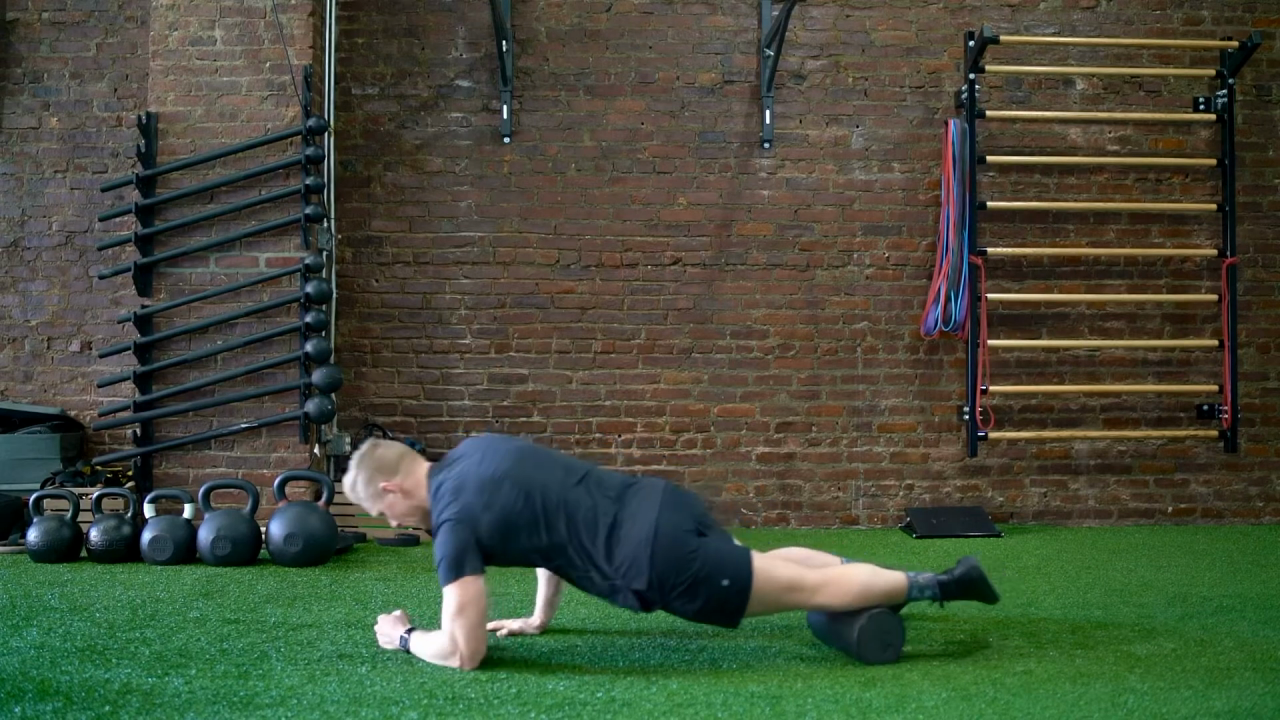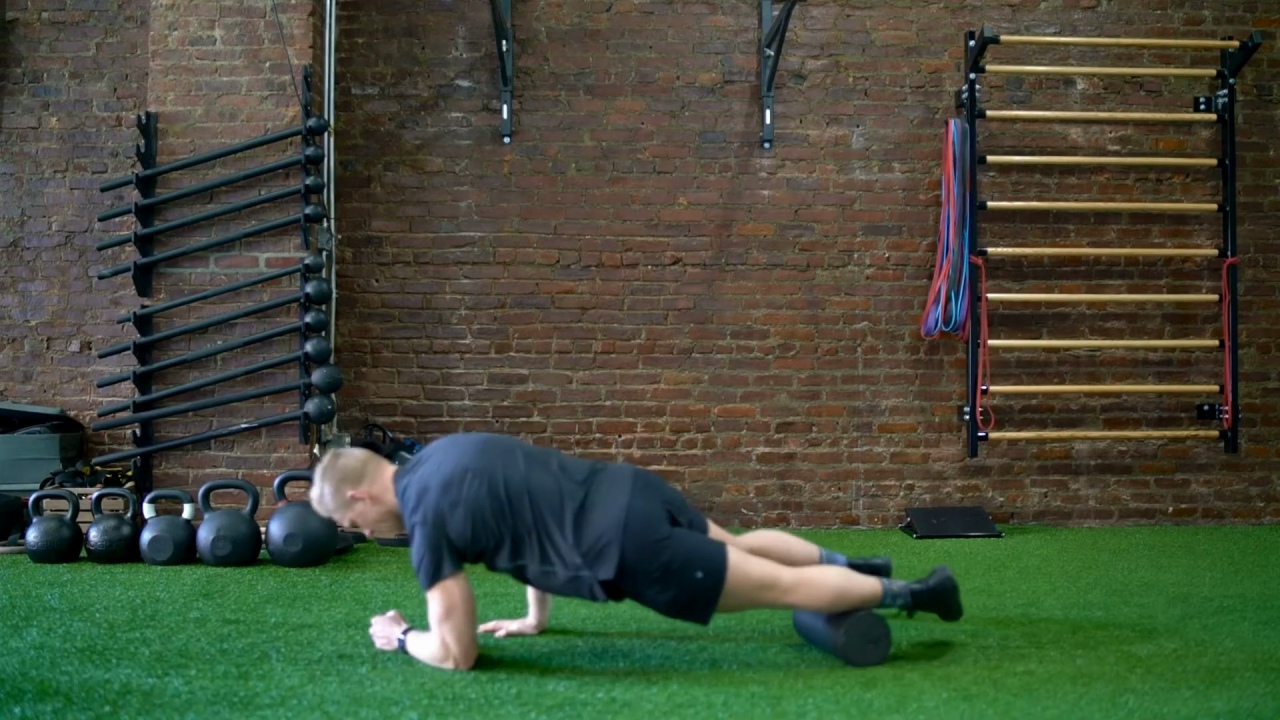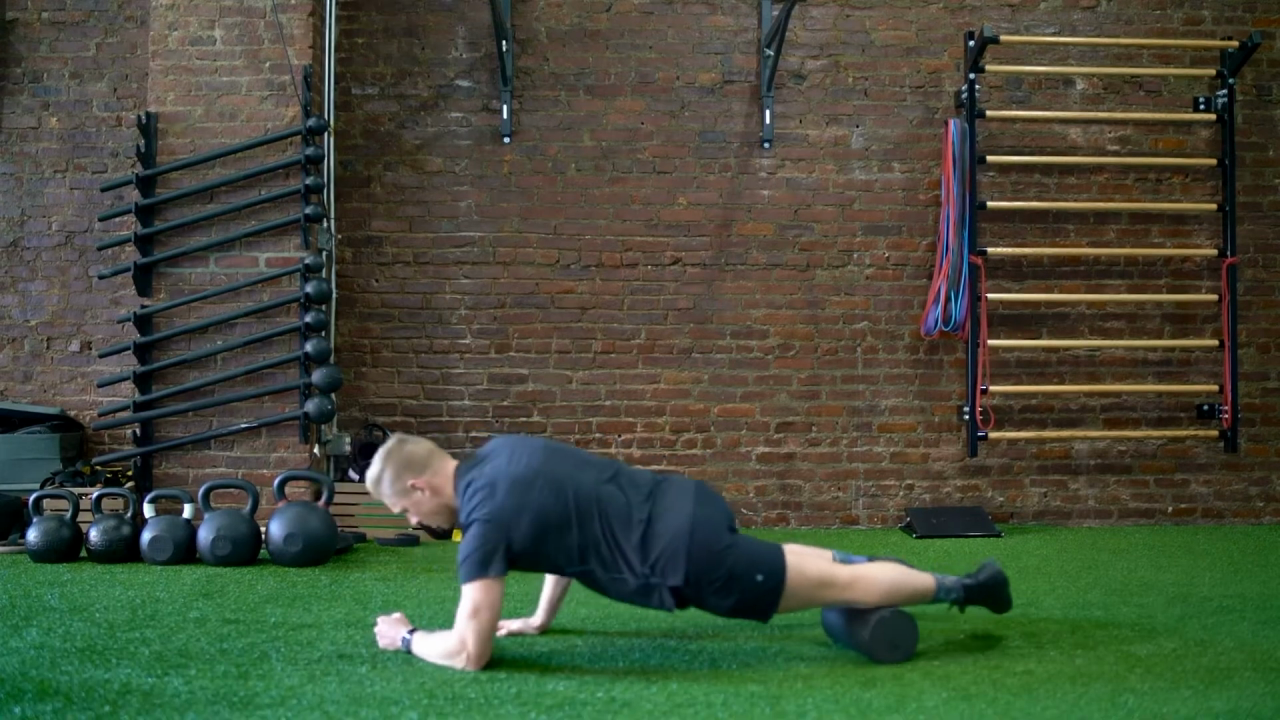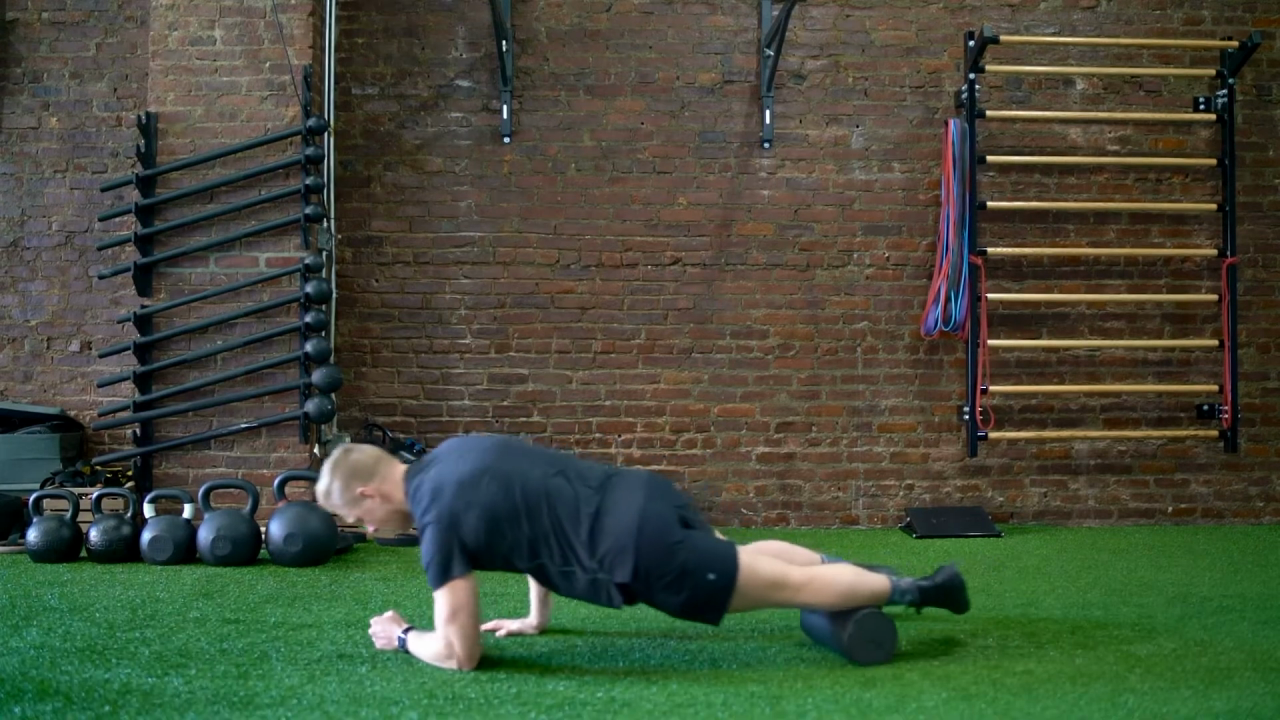
dt=0.5s
person 1, frame 1
left shoulder: (455, 519)
right shoulder: (476, 452)
left elbow: (464, 652)
left wrist: (404, 636)
right wrist: (541, 616)
left hip: (657, 557)
right hip: (662, 504)
left knee: (807, 591)
right knee: (761, 560)
left ankle: (939, 583)
right ankle: (870, 572)
person 1, frame 2
left shoulder: (426, 518)
right shoulder: (442, 458)
left elbow: (457, 654)
left wrist: (401, 637)
right wrist: (535, 619)
left hip: (627, 545)
right hip: (630, 490)
left knee: (777, 586)
right knee: (735, 545)
left ankle: (910, 594)
right ankle: (848, 565)
person 1, frame 3
left shoulder: (485, 517)
right shoulder: (500, 454)
left elbow: (468, 652)
left wrist: (406, 638)
right wrist: (539, 619)
left hip: (683, 554)
right hip: (681, 505)
left knee: (834, 591)
right knee: (769, 556)
left ankle: (966, 586)
right ankle: (856, 561)
person 1, frame 4
left shoulder: (440, 518)
right shoulder: (454, 455)
left elbow: (460, 653)
left wrist: (402, 637)
right wrist: (536, 617)
left hip: (637, 550)
right hip: (641, 497)
left knee: (787, 588)
right knee: (739, 553)
left ankle: (918, 589)
right ankle: (847, 569)
